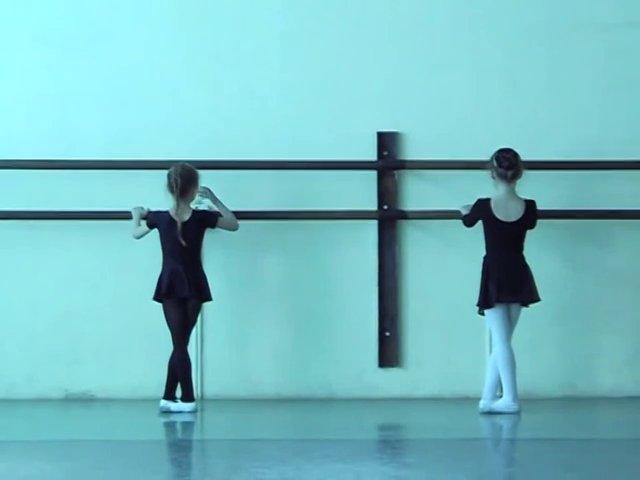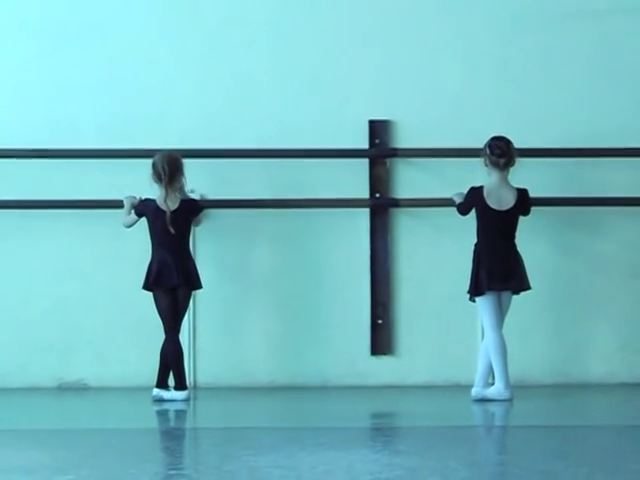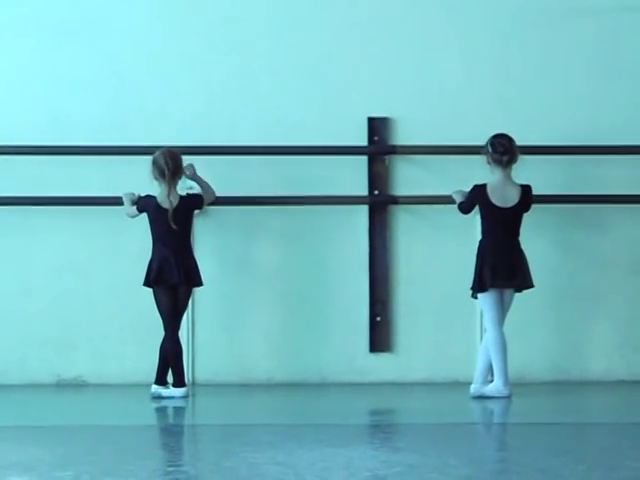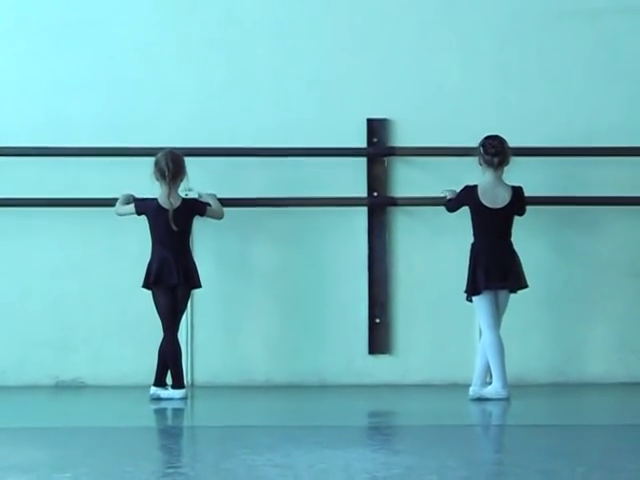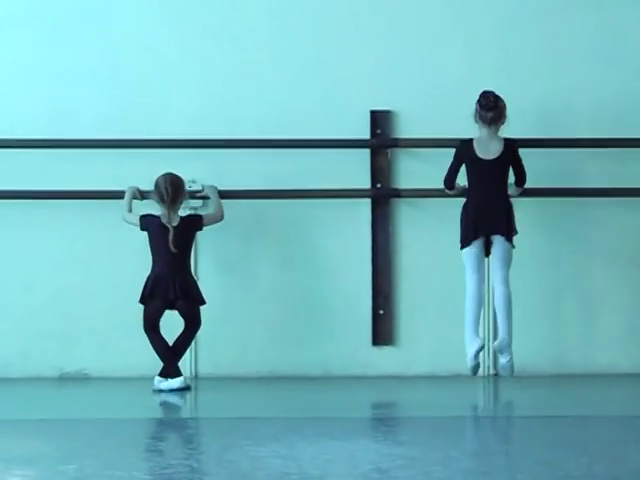
dt=1s
person 1, frame 1
left shoulder: (484, 206)
right shoulder: (528, 207)
left elbow: (468, 222)
left wrist: (465, 211)
left hip: (494, 277)
right hip: (518, 277)
left knee: (500, 340)
right knee: (501, 341)
left ankle: (510, 398)
right ankle: (488, 397)
person 1, frame 2
left shoulder: (477, 194)
right shoulder: (521, 196)
left elbow: (463, 209)
left wrist: (458, 199)
left hip: (485, 265)
right hip: (508, 265)
left knee: (491, 328)
right knee: (493, 328)
left ankle: (502, 386)
right ankle: (480, 385)
person 1, frame 3
left shoulder: (480, 192)
right shoulder: (525, 192)
left elbow: (464, 208)
left wrist: (458, 197)
left hip: (489, 262)
right hip: (512, 262)
left knee: (492, 325)
right knee: (493, 326)
left ankle: (501, 383)
right ankle: (479, 381)
person 1, frame 4
left shoulder: (471, 192)
right shoulder: (516, 193)
left elbow: (450, 206)
left wrist: (449, 195)
left hip: (482, 264)
right hip: (505, 263)
left knee: (489, 327)
right knee: (490, 327)
left ankle: (499, 385)
right ankle: (478, 384)
person 1, frame 5
left shoulder: (465, 147)
right shoulder: (509, 147)
left elbow: (449, 185)
right elbow: (521, 182)
left wrist: (457, 188)
left hip: (474, 217)
right hip: (500, 217)
left knee: (473, 282)
right knee: (500, 281)
left ankle: (472, 339)
right ankle: (503, 344)
person 2, frame 1
left shoulder: (159, 218)
right shoulder: (202, 217)
left elbow: (136, 233)
right elbow: (234, 224)
left wrist: (137, 216)
right wrist: (214, 199)
left hip: (170, 285)
right hip: (194, 285)
left knee: (179, 344)
right knee: (181, 343)
left ankle: (188, 399)
right ankle: (169, 398)
person 2, frame 2
left shoulder: (147, 206)
right shoulder: (189, 206)
left elbow: (126, 222)
left wrist: (128, 205)
right wrist: (183, 193)
left hip: (160, 273)
right hip: (183, 273)
left knee: (170, 332)
right knee: (173, 332)
left ankle: (180, 387)
right ankle: (161, 386)
person 2, frame 3
left shoulder: (148, 203)
right shoulder: (189, 202)
left elbow: (130, 212)
right elbow: (211, 196)
left wrist: (127, 199)
right wrist: (195, 177)
left hip: (160, 270)
right hip: (184, 270)
left knee: (170, 329)
right knee: (172, 329)
left ankle: (179, 384)
right ankle: (160, 383)
person 2, frame 4
left shoulder: (148, 206)
right shoulder: (191, 205)
left elbow: (118, 210)
right elbow: (219, 214)
left wrist: (125, 198)
right wrist: (210, 198)
left hip: (159, 272)
right hip: (183, 272)
left knee: (169, 330)
right knee: (171, 330)
left ankle: (178, 386)
right ankle: (159, 385)
person 2, frame 5
left shoulder: (150, 223)
right shoulder: (190, 223)
left elbow: (126, 216)
right elbow: (219, 215)
left wrist: (129, 194)
right wrist: (212, 193)
left hip: (157, 286)
right hip: (183, 287)
left knee: (151, 328)
right knee: (192, 326)
left ankle: (173, 375)
right ankle: (166, 375)
